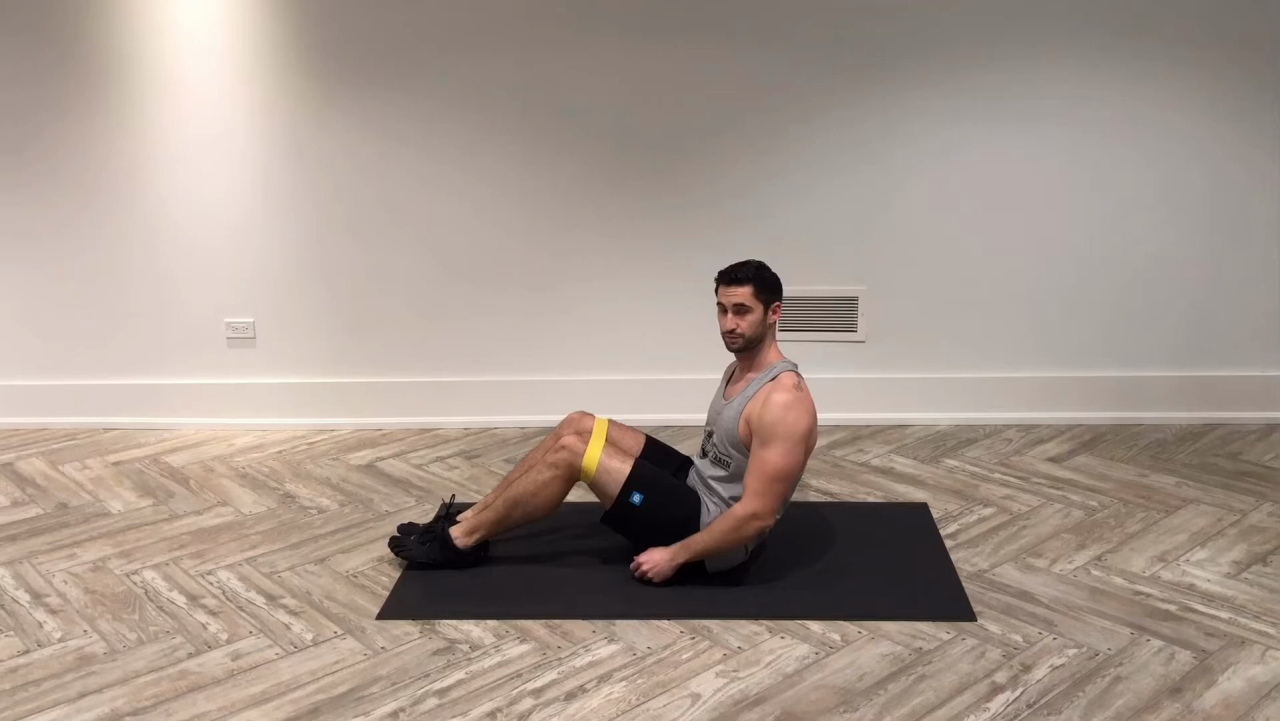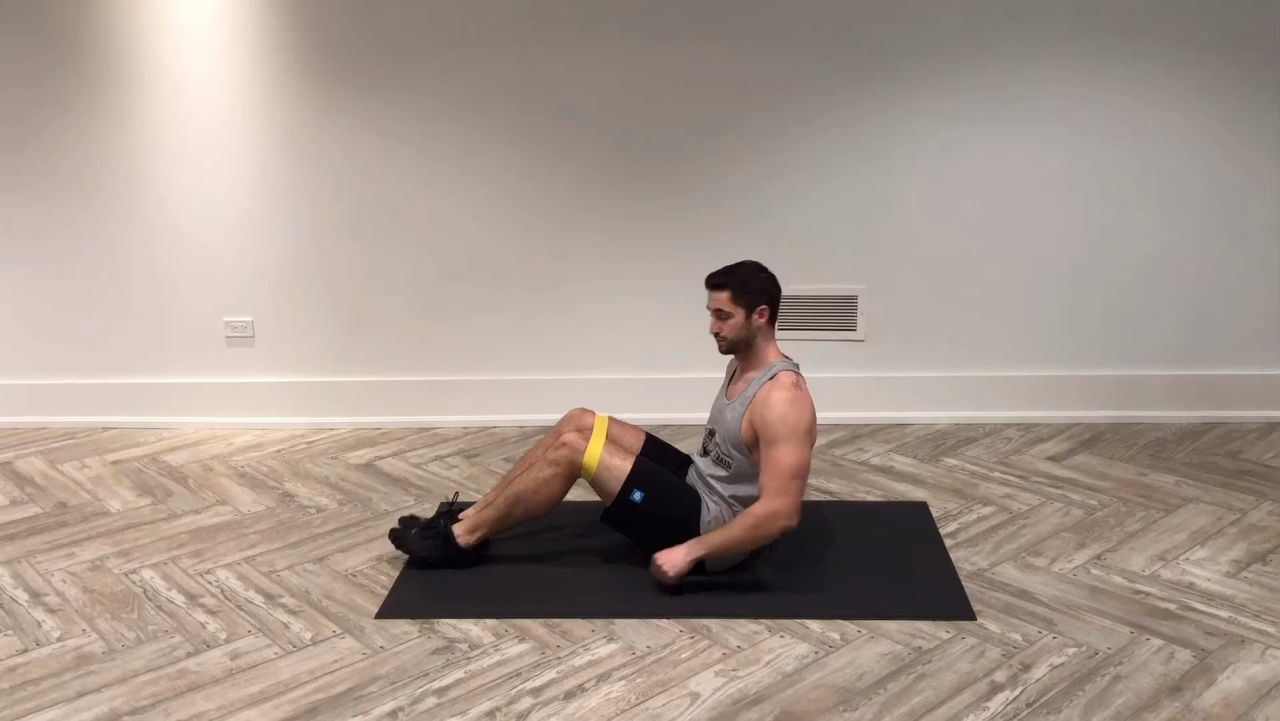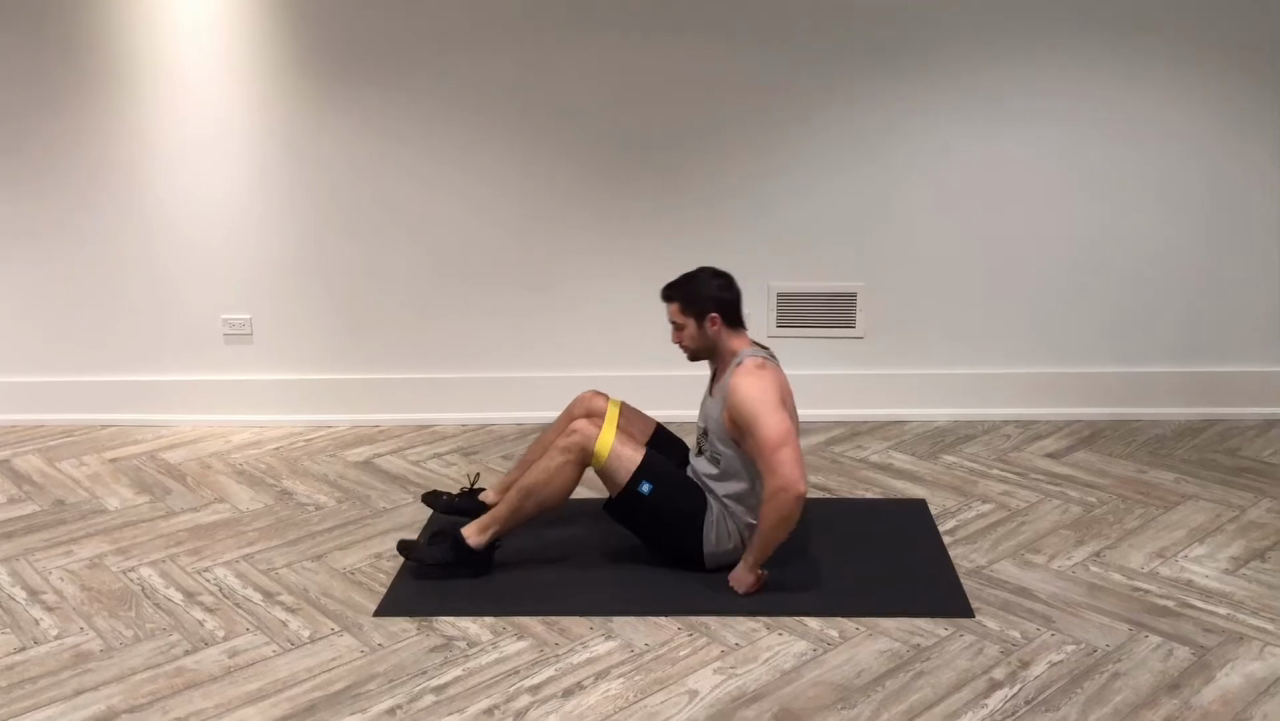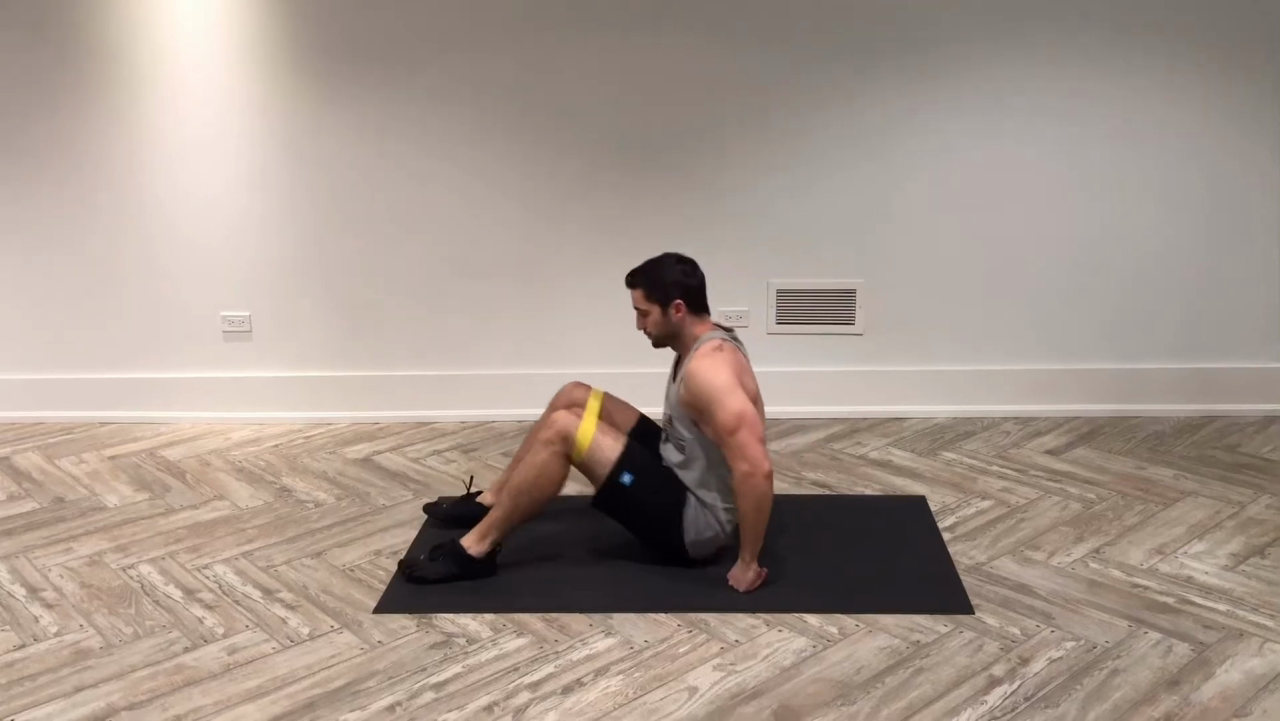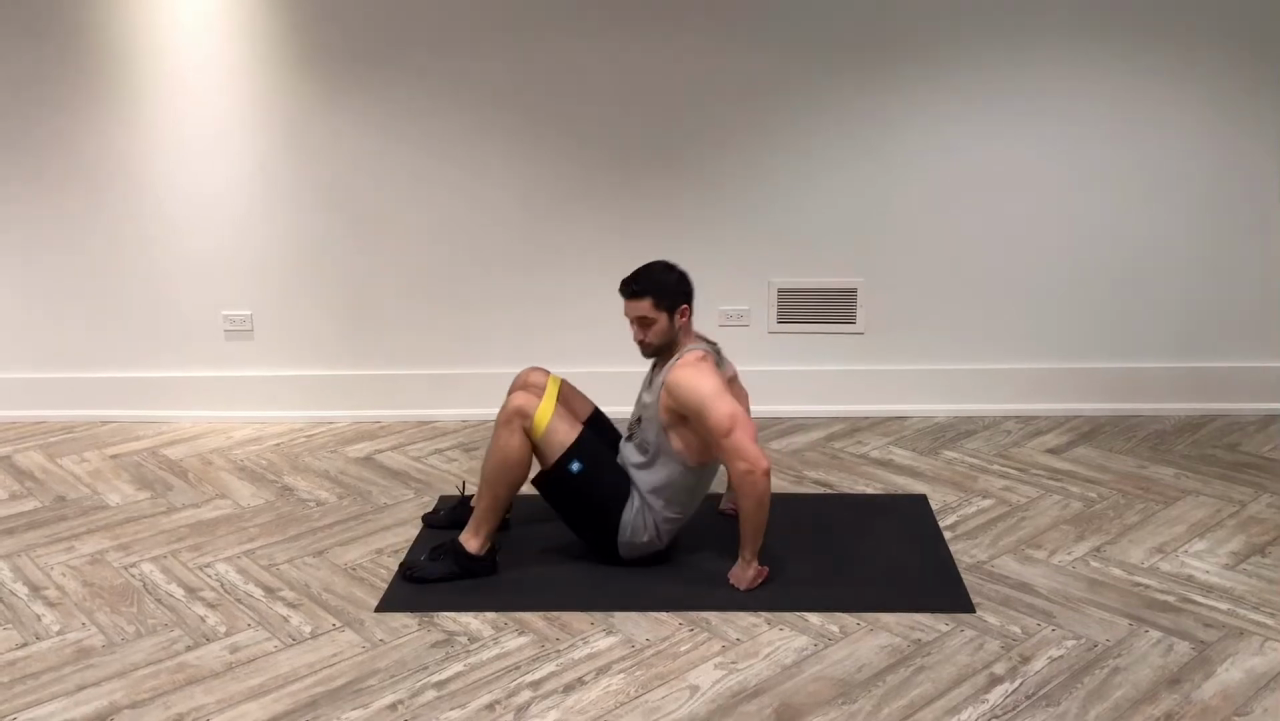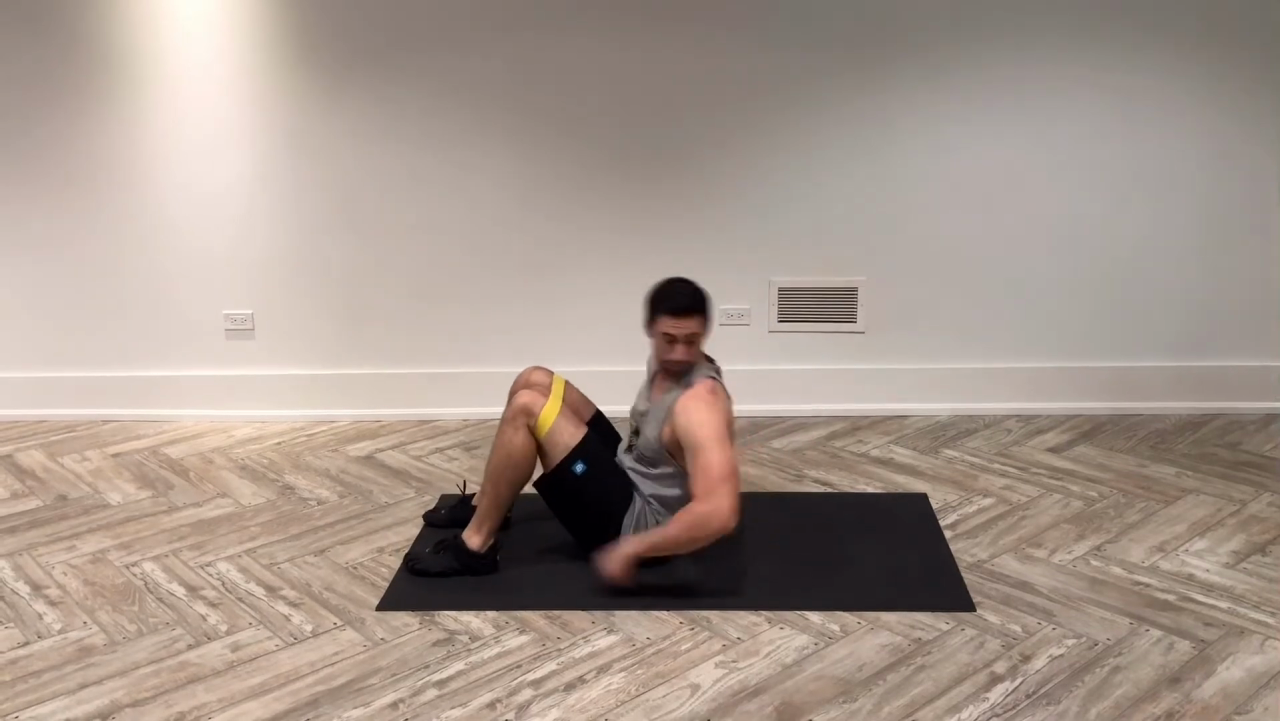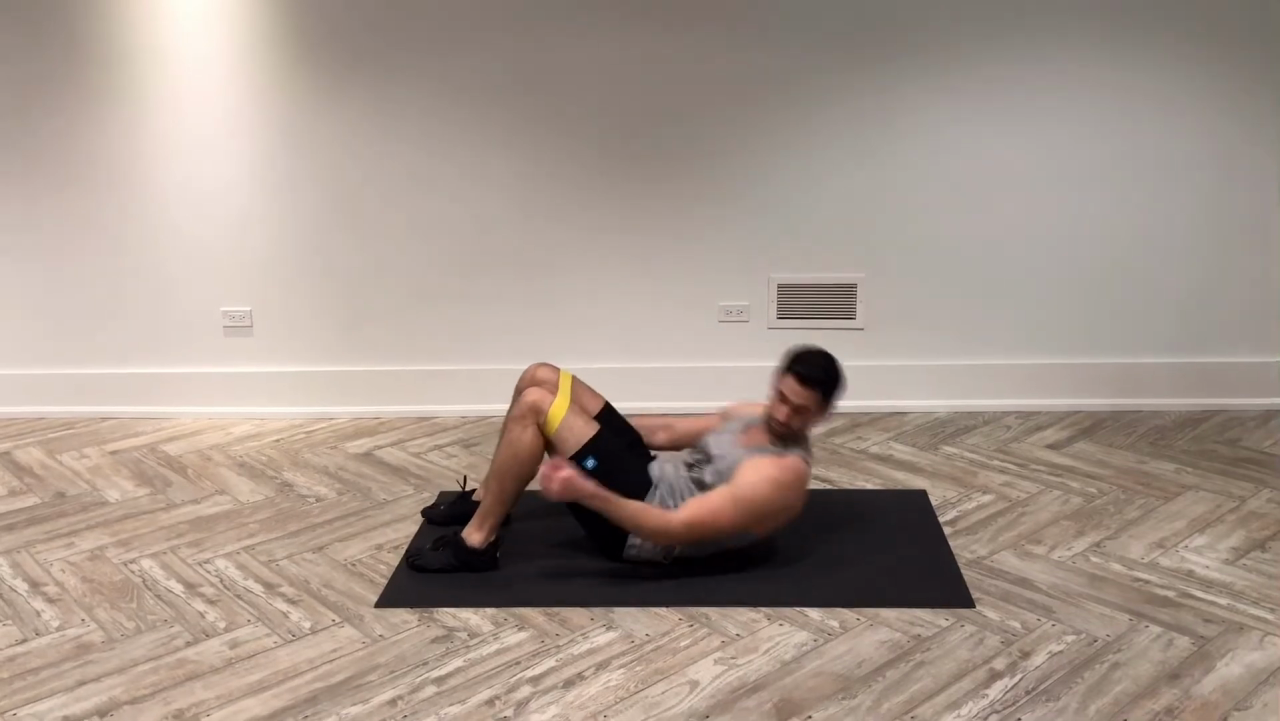
dt=0.3s
person 1, frame 1
left shoulder: (782, 400)
right shoulder: (741, 368)
left elbow: (758, 514)
left wrist: (673, 555)
left hip: (712, 539)
right hip: (698, 487)
left knee: (571, 452)
right knee: (578, 426)
left ankle: (463, 541)
right ankle: (470, 518)
person 1, frame 2
left shoulder: (782, 397)
right shoulder: (743, 366)
left elbow: (779, 513)
left wrist: (689, 551)
left hip: (711, 525)
right hip: (698, 485)
left knee: (572, 448)
right knee: (578, 423)
left ankle: (464, 540)
right ankle: (471, 516)
person 1, frame 3
left shoulder: (749, 383)
right shoulder: (735, 359)
left elbow: (790, 487)
left wrist: (750, 565)
left hip: (716, 530)
right hip: (701, 484)
left knee: (580, 438)
right knee: (590, 405)
left ankle: (473, 544)
right ankle: (491, 499)
person 1, frame 4
left shoulder: (708, 367)
right shoulder: (710, 341)
left elbow: (756, 469)
left wrist: (748, 564)
right wrist: (732, 501)
left hip: (694, 523)
left knee: (562, 429)
right knee: (575, 396)
left ankle: (476, 549)
right ankle: (491, 501)
person 1, frame 5
left shoulder: (690, 376)
right shoulder: (700, 353)
left elbow: (754, 466)
right elbow: (740, 419)
left wrist: (747, 561)
right wrist: (738, 499)
left hip: (632, 524)
left knee: (521, 407)
right knee: (532, 381)
left ankle: (473, 549)
right ankle: (484, 505)
person 1, frame 6
left shoulder: (700, 403)
right shoulder: (668, 367)
left elbow: (719, 515)
left wrist: (631, 550)
left hip: (631, 521)
left knee: (527, 406)
right knee: (535, 379)
left ankle: (474, 547)
right ankle: (484, 505)
person 1, frame 7
left shoulder: (777, 479)
right shoulder: (756, 416)
left elbow: (671, 529)
right elbow: (665, 433)
left wrist: (585, 492)
right wrist: (592, 415)
left hip: (637, 527)
left knee: (534, 401)
right knee: (542, 377)
left ankle: (476, 542)
right ankle: (487, 500)
